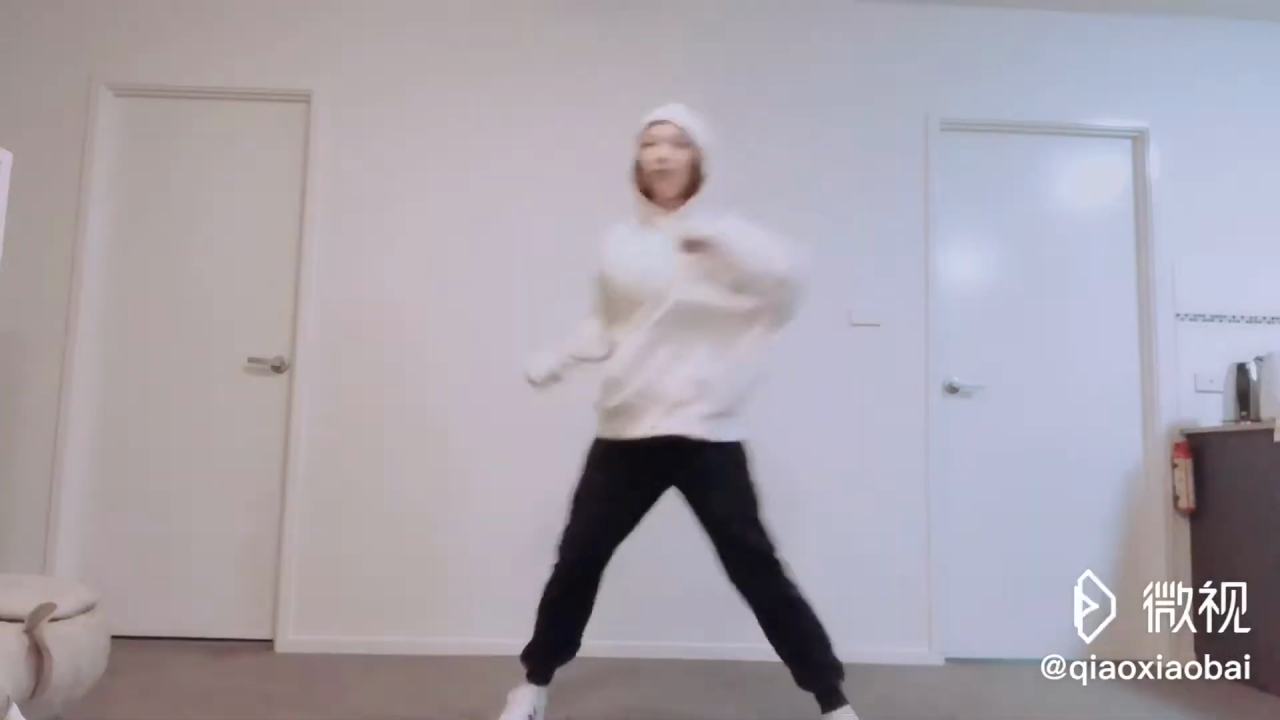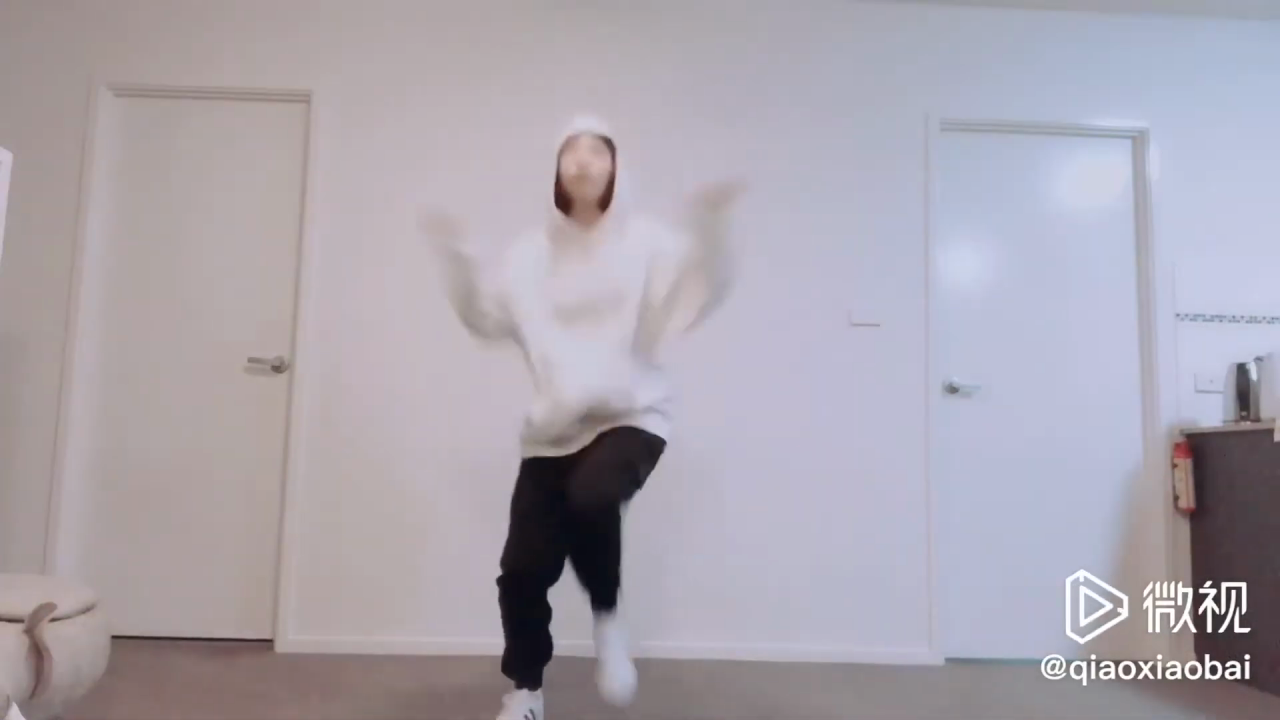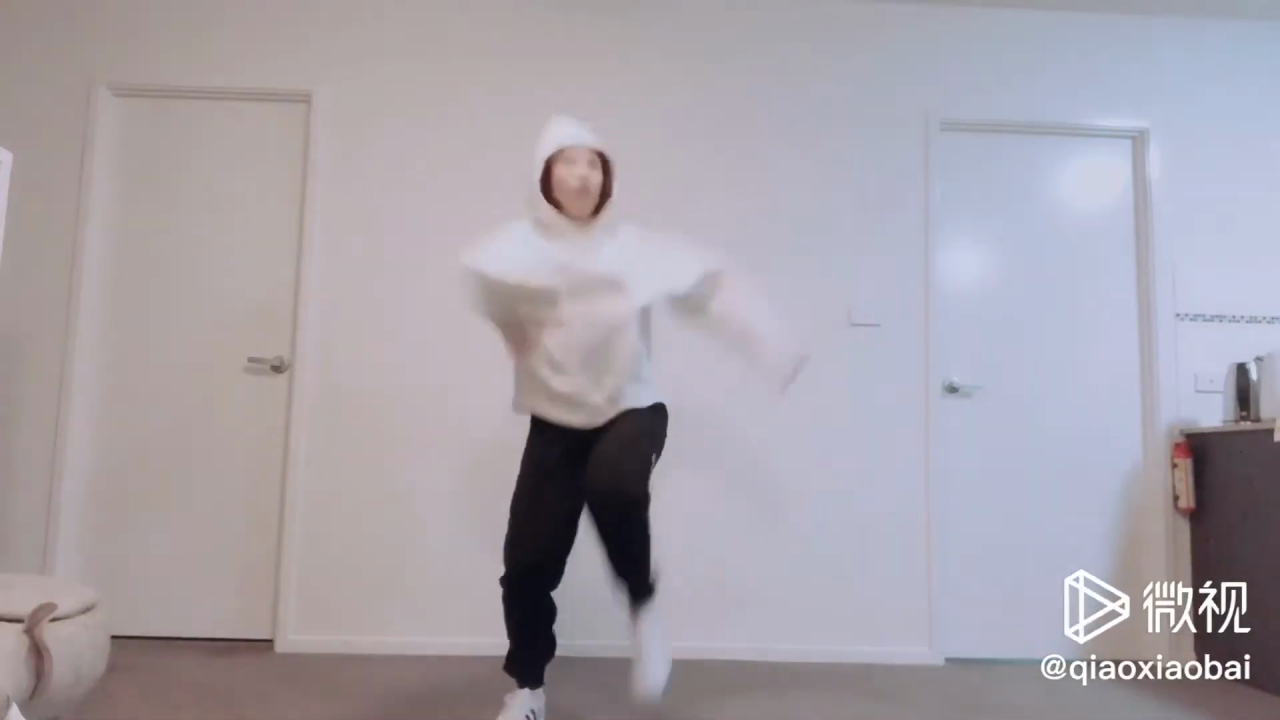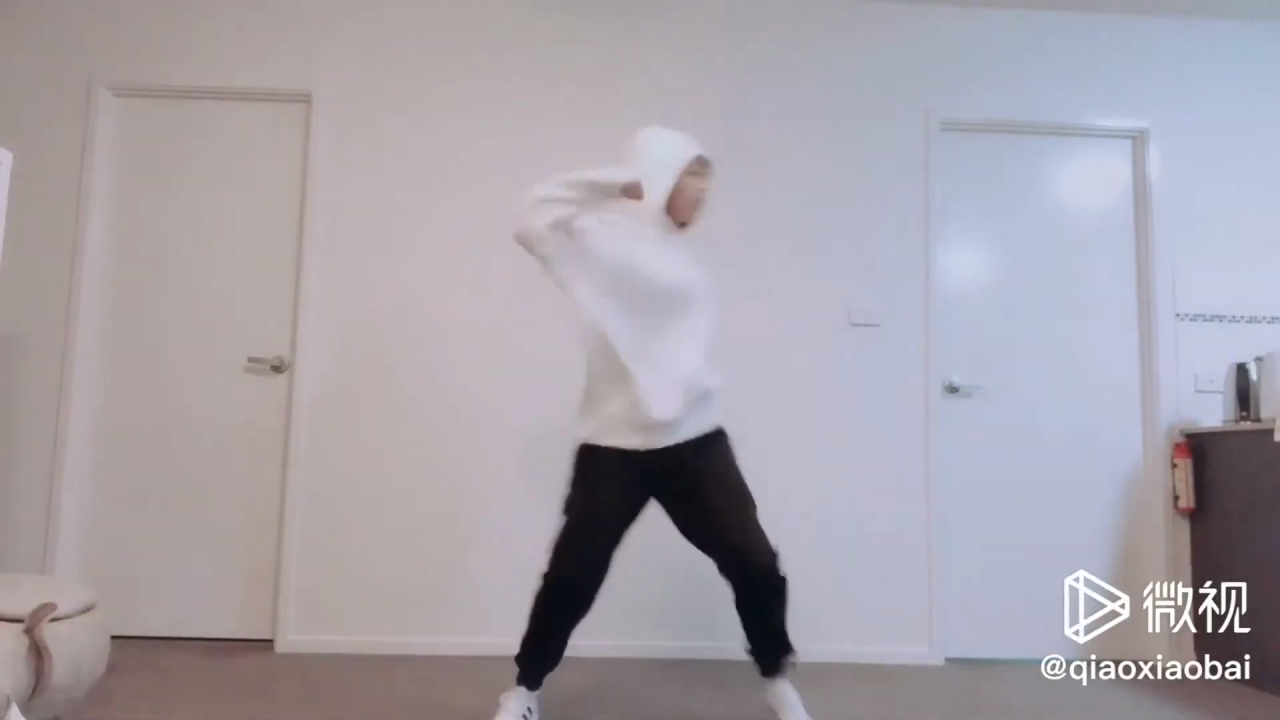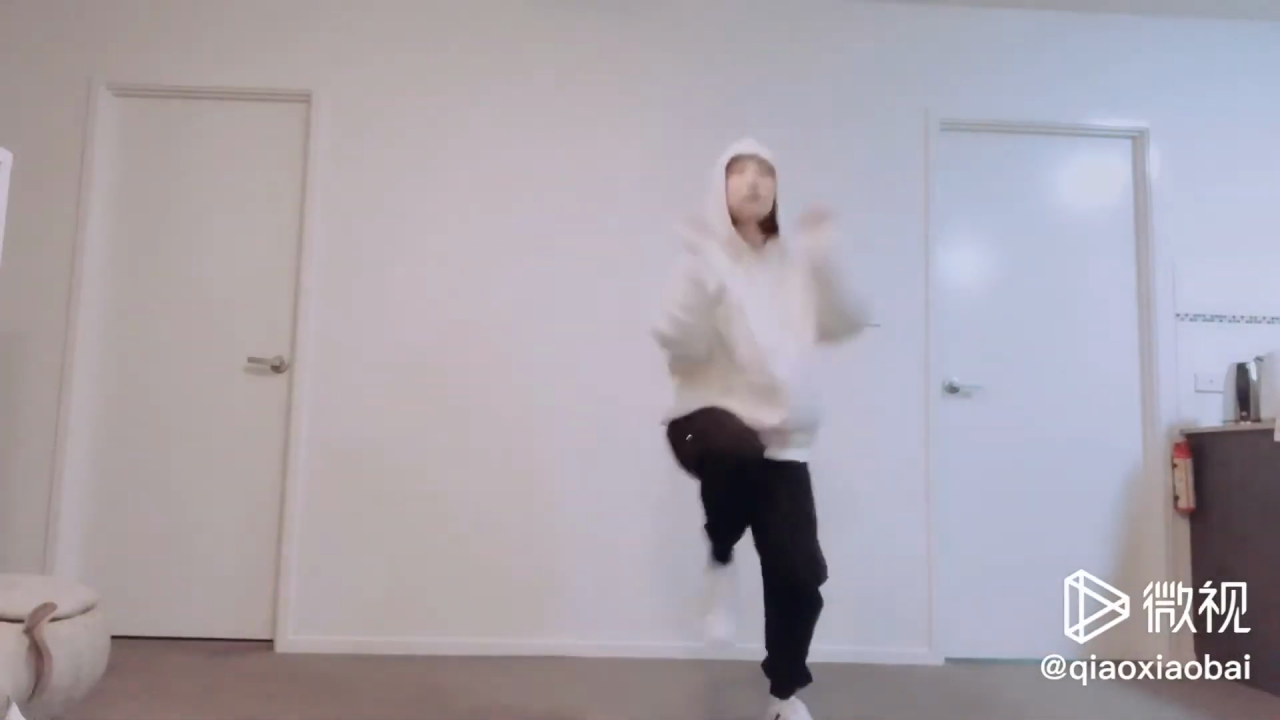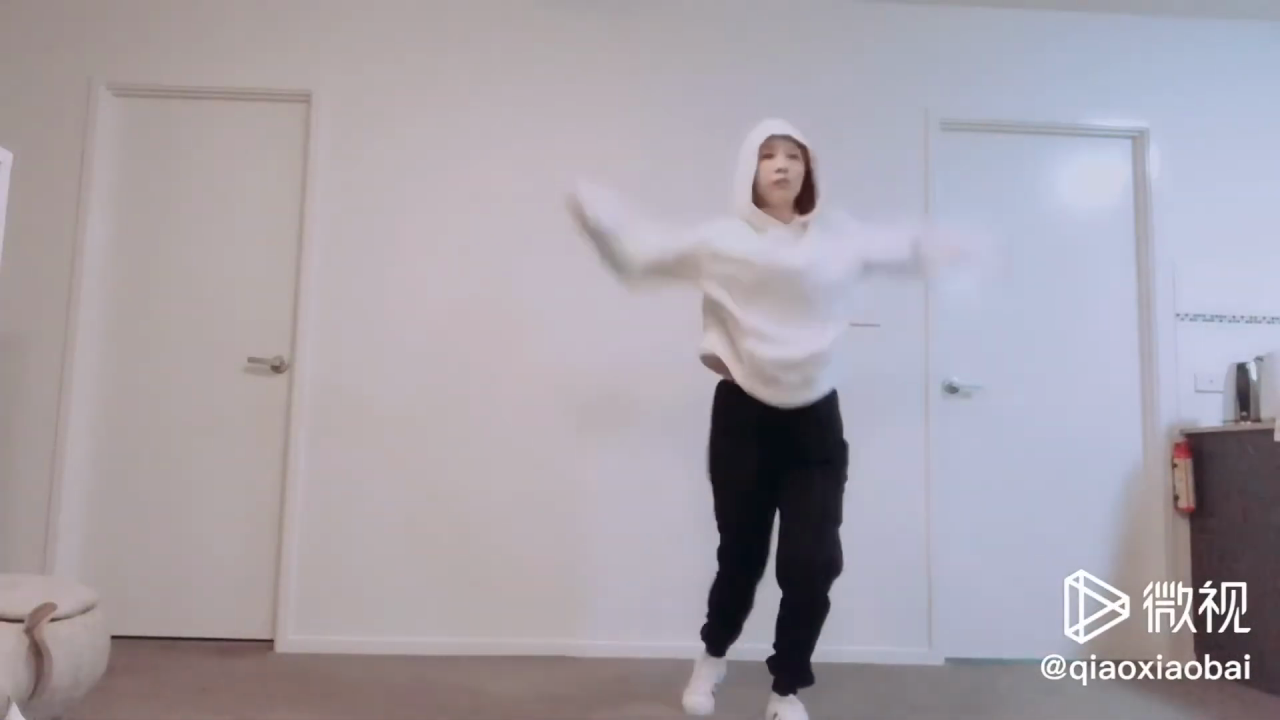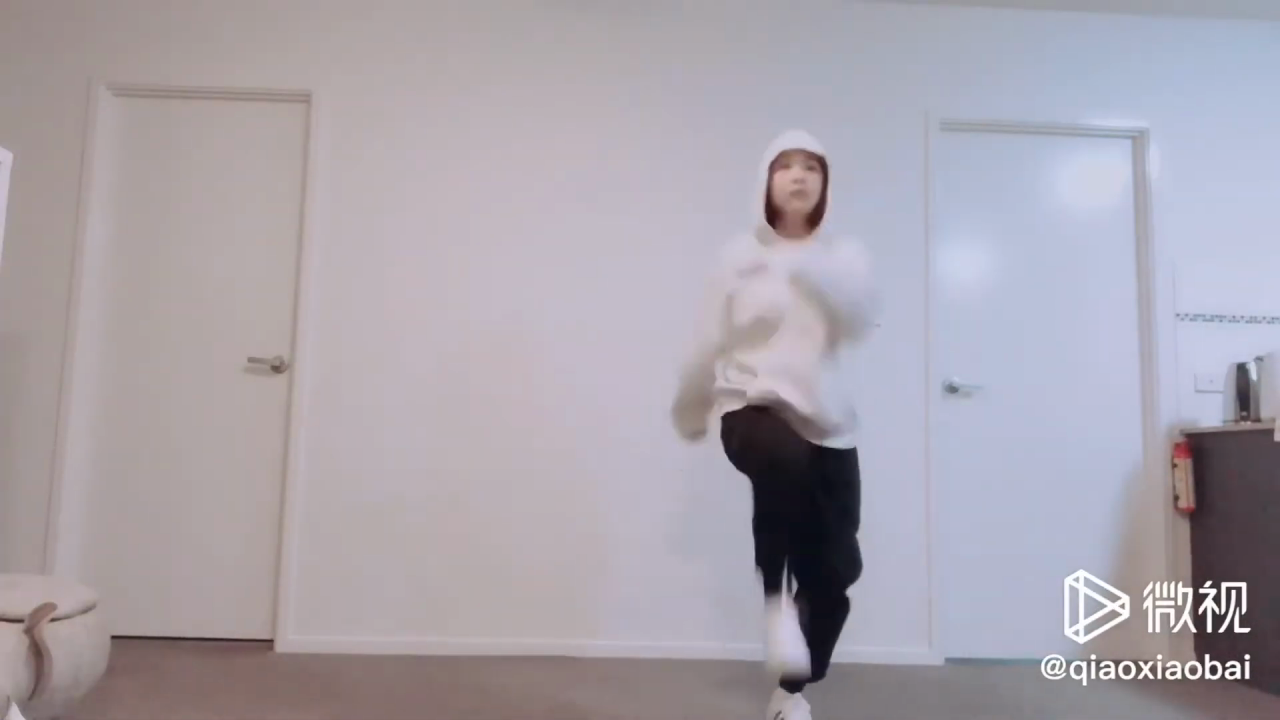
dt=0.3s
person 1, frame 1
left shoulder: (721, 234)
right shoulder: (620, 240)
left elbow: (787, 276)
left wrist: (719, 238)
right wrist: (556, 359)
left hip: (704, 430)
right hip: (624, 429)
left knee: (755, 566)
right knee: (579, 558)
person 1, frame 2
left shoulder: (645, 241)
right shoulder: (529, 252)
left elbow: (702, 295)
right elbow: (485, 319)
left wrist: (710, 225)
right wrist: (455, 255)
left hip: (629, 423)
right hip: (551, 435)
left knee: (590, 500)
right knee: (522, 570)
left ankle: (607, 619)
person 1, frame 3
left shoulder: (633, 242)
right shoulder: (523, 242)
left elbow: (708, 287)
right elbow: (485, 276)
left wrist: (771, 343)
left hip: (632, 411)
right hip: (557, 423)
left knee: (613, 486)
right knee: (529, 560)
left ankle: (643, 608)
person 1, frame 4
left shoulder: (677, 251)
right shoulder: (607, 236)
right elbow: (534, 224)
right wrist: (606, 181)
left hip: (692, 433)
right hip: (618, 437)
left knee: (754, 560)
right knee: (573, 571)
person 1, frame 5
left shoulder: (798, 261)
right shoulder: (701, 256)
left elbow: (845, 324)
right elbow: (677, 341)
left wrist: (822, 258)
right wrist: (703, 271)
left hip: (783, 442)
right hip: (709, 418)
left knee: (799, 576)
right knee: (730, 452)
right ankle: (720, 557)
person 1, frame 6
left shoulder: (838, 235)
right shoulder: (721, 240)
left elbow: (905, 247)
right elbow: (636, 256)
left wrist: (958, 248)
right wrist: (594, 217)
left hip: (813, 414)
right hip: (743, 408)
left knee: (813, 563)
right knee: (741, 553)
right ankle: (713, 657)
person 1, frame 7
left shoulder: (842, 256)
right shoulder: (739, 257)
left elbow: (860, 311)
right elbow: (711, 346)
left wrist: (802, 266)
right wrist: (690, 411)
left hip: (828, 433)
right hip: (755, 416)
left knee: (833, 573)
right knee: (786, 464)
right ankle: (777, 597)
